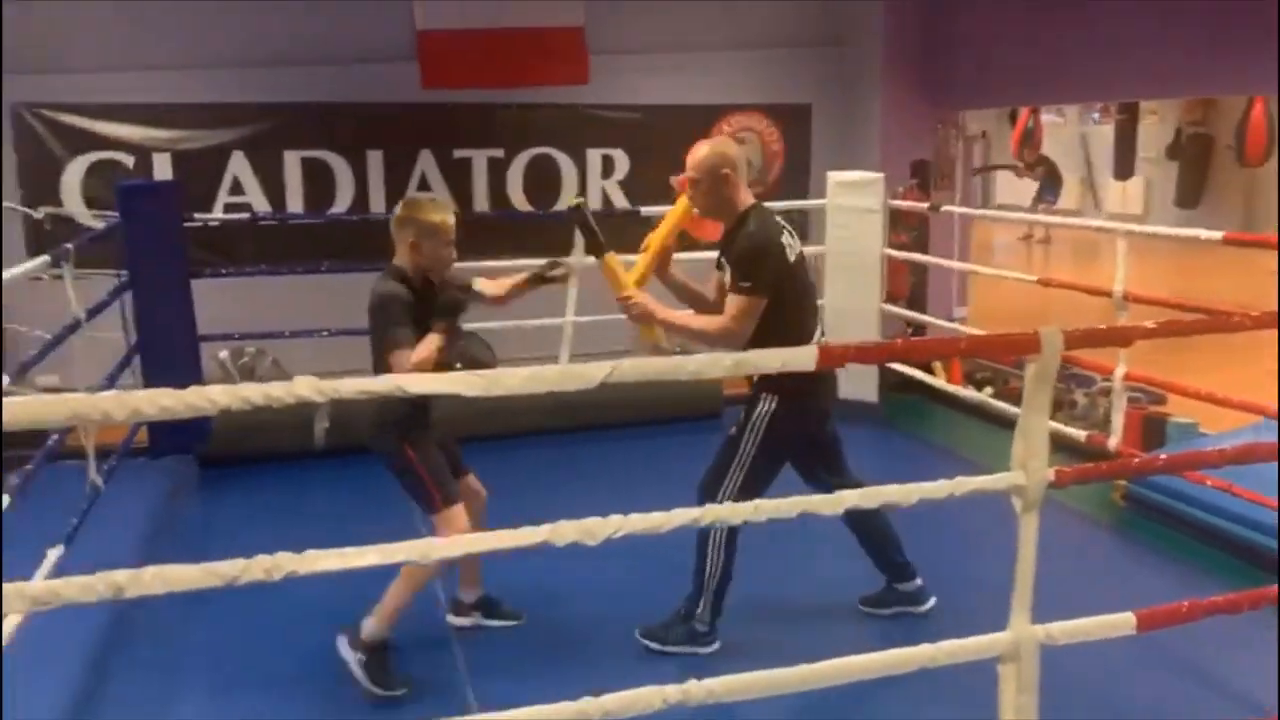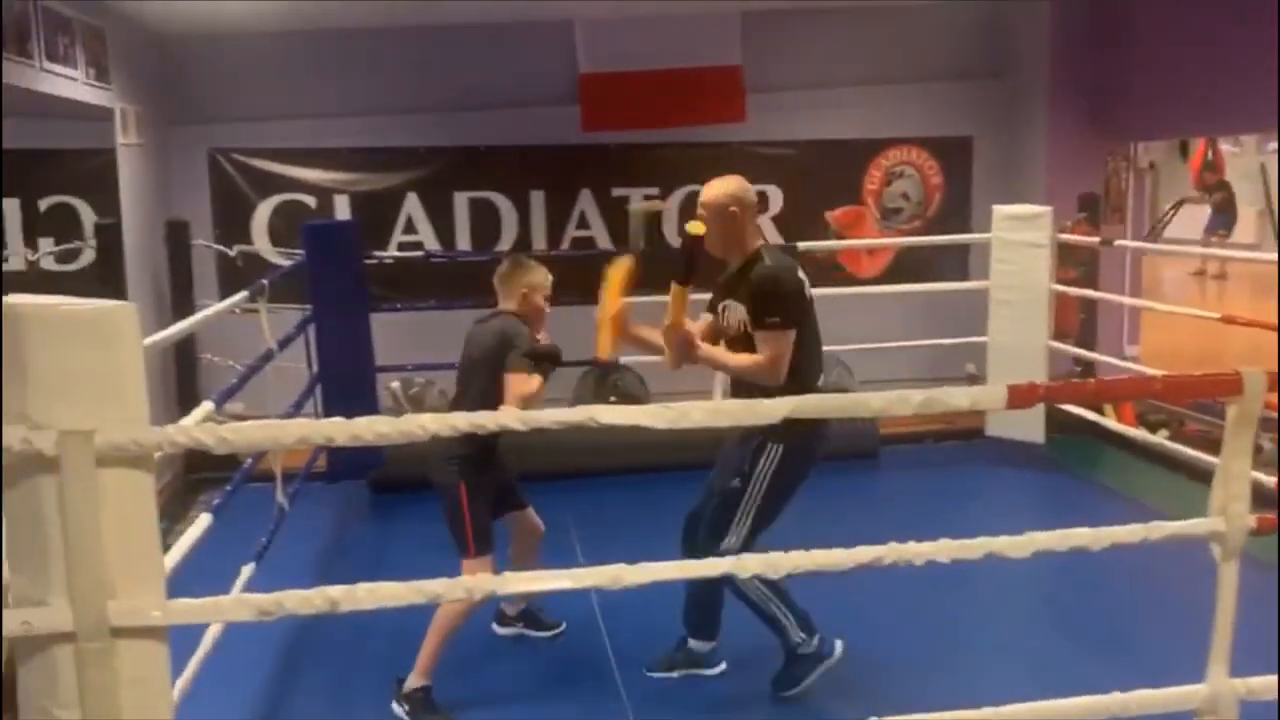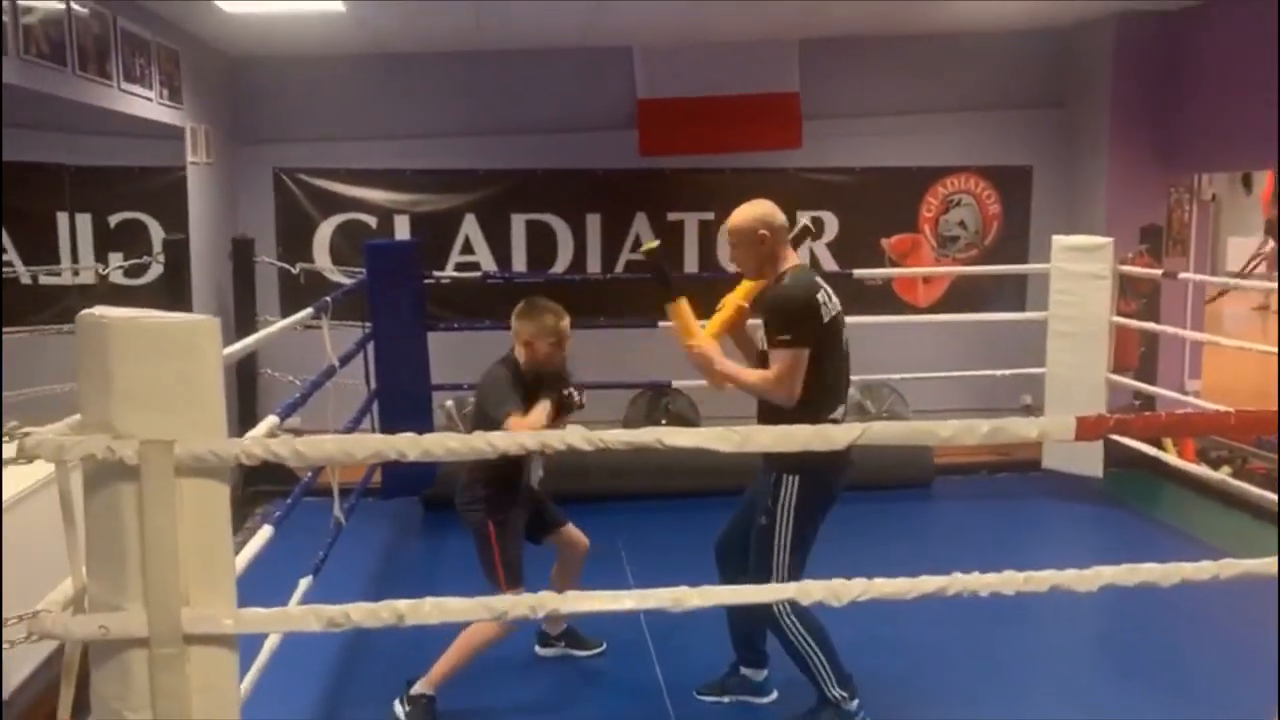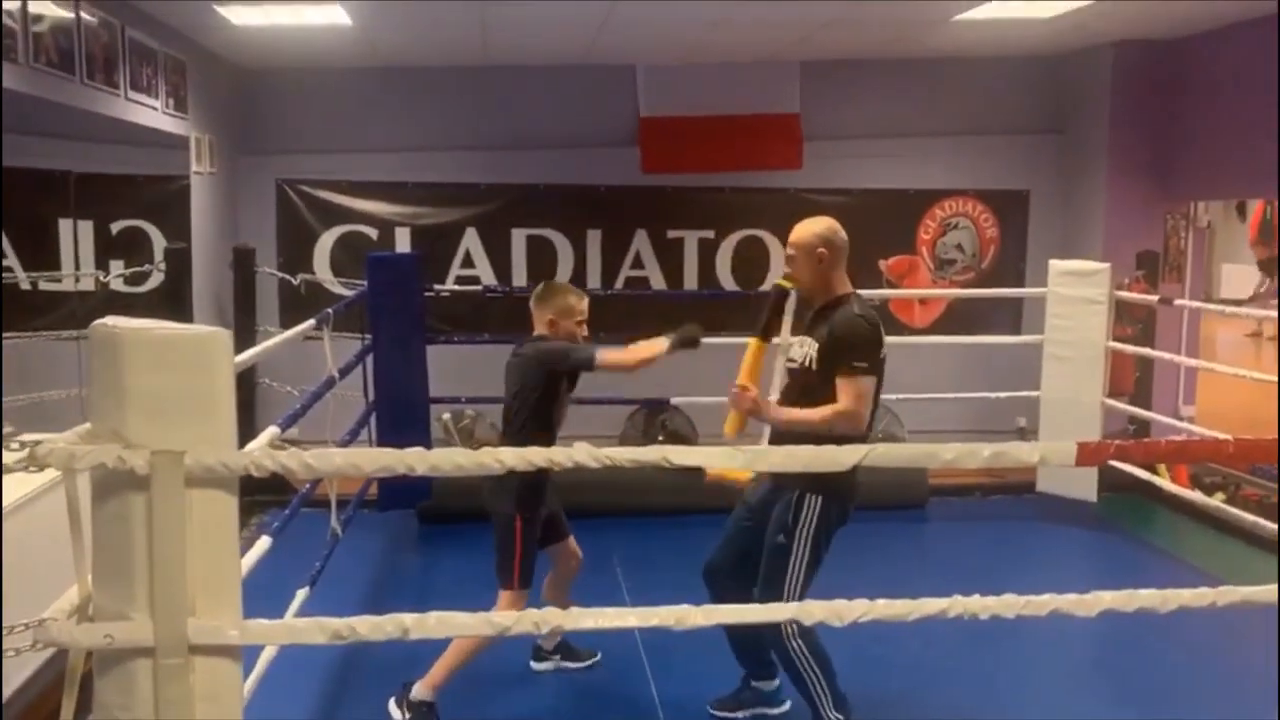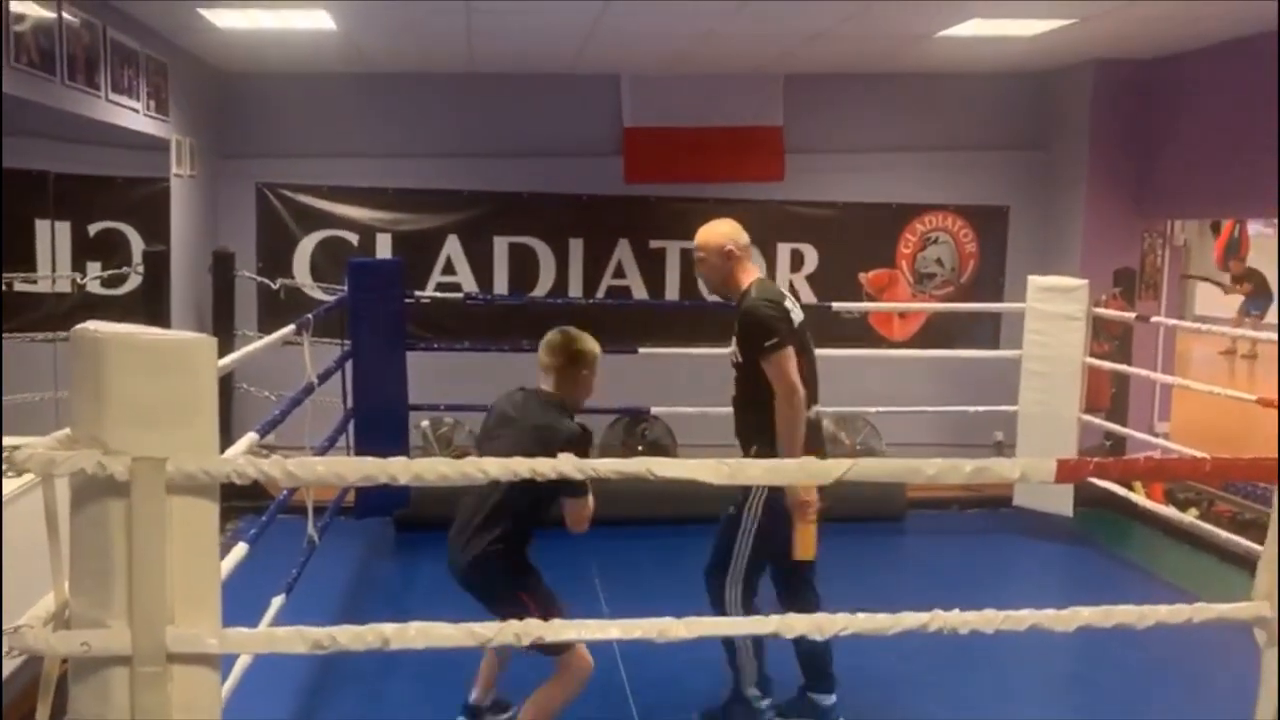
dt=0.5s
person 1, frame 1
left shoulder: (755, 241)
right shoulder: (745, 232)
left elbow: (731, 333)
right elbow: (718, 306)
left wrist: (659, 318)
right wrist: (669, 281)
left hip: (786, 391)
right hip: (806, 383)
left knee: (719, 498)
right knee: (838, 487)
left ankle: (698, 624)
right ankle: (906, 585)
person 1, frame 2
left shoulder: (773, 276)
right shoulder: (736, 275)
left elbow: (771, 371)
right elbow: (700, 341)
left wrist: (700, 352)
right wrist: (639, 335)
left hip: (786, 433)
right hip: (758, 427)
left knee: (724, 549)
right knee: (699, 531)
left ankle: (806, 644)
right ankle: (700, 647)
person 1, frame 3
left shoulder: (790, 297)
right shoulder: (804, 289)
left elbow: (785, 390)
left wrist: (719, 365)
right wrist: (741, 343)
left hip: (805, 463)
right hip: (788, 458)
left knee: (773, 591)
right knee: (733, 555)
right ankle: (751, 673)
person 1, frame 4
left shoulder: (855, 325)
right shoulder: (819, 316)
left elbow: (851, 417)
left wrist: (768, 413)
right wrist: (765, 407)
left hip: (815, 489)
right hip: (779, 478)
left knee: (778, 611)
right knee: (723, 573)
person 1, frame 5
left shoulder: (757, 311)
right shoulder: (772, 301)
left elbow: (791, 395)
left wrist: (789, 477)
left hip: (779, 465)
right hip: (797, 463)
left knee: (727, 579)
right knee: (794, 583)
person 2, frame 1
left shoulder: (427, 281)
right shoulder: (390, 295)
left elbow: (489, 292)
right elbow: (408, 368)
left wrist: (536, 277)
right wrist: (445, 322)
left hip: (417, 417)
right hip: (400, 428)
left knee: (474, 498)
right knee: (454, 531)
left ankle: (468, 599)
right ankle: (369, 637)
person 2, frame 2
left shoulder: (495, 327)
right shoulder: (513, 331)
right elbow: (518, 399)
left wrist: (536, 355)
right wrist: (542, 363)
left hip: (484, 454)
right hip: (464, 464)
left knee: (531, 531)
right knee: (477, 581)
left ankle: (512, 611)
person 2, frame 3
left shoulder: (536, 375)
right shoulder: (500, 380)
left elbow: (547, 425)
right elbow: (520, 435)
left wrist: (565, 404)
right wrist: (548, 396)
left hip: (513, 485)
right hip: (488, 499)
left knee: (576, 548)
right knee: (507, 615)
left ankle: (553, 630)
person 2, frame 4
left shoulder: (531, 355)
right shoulder: (548, 355)
right elbow: (623, 361)
right wrist: (674, 340)
left hip: (530, 483)
right hip: (516, 491)
left knee: (570, 560)
right knee: (511, 611)
left ankle: (548, 646)
person 2, frame 5
left shoulder: (505, 404)
right shoulder: (568, 435)
right elbow: (579, 522)
right wrist: (581, 477)
left hip: (465, 549)
right hip: (497, 561)
left knee: (518, 620)
right knee: (575, 665)
